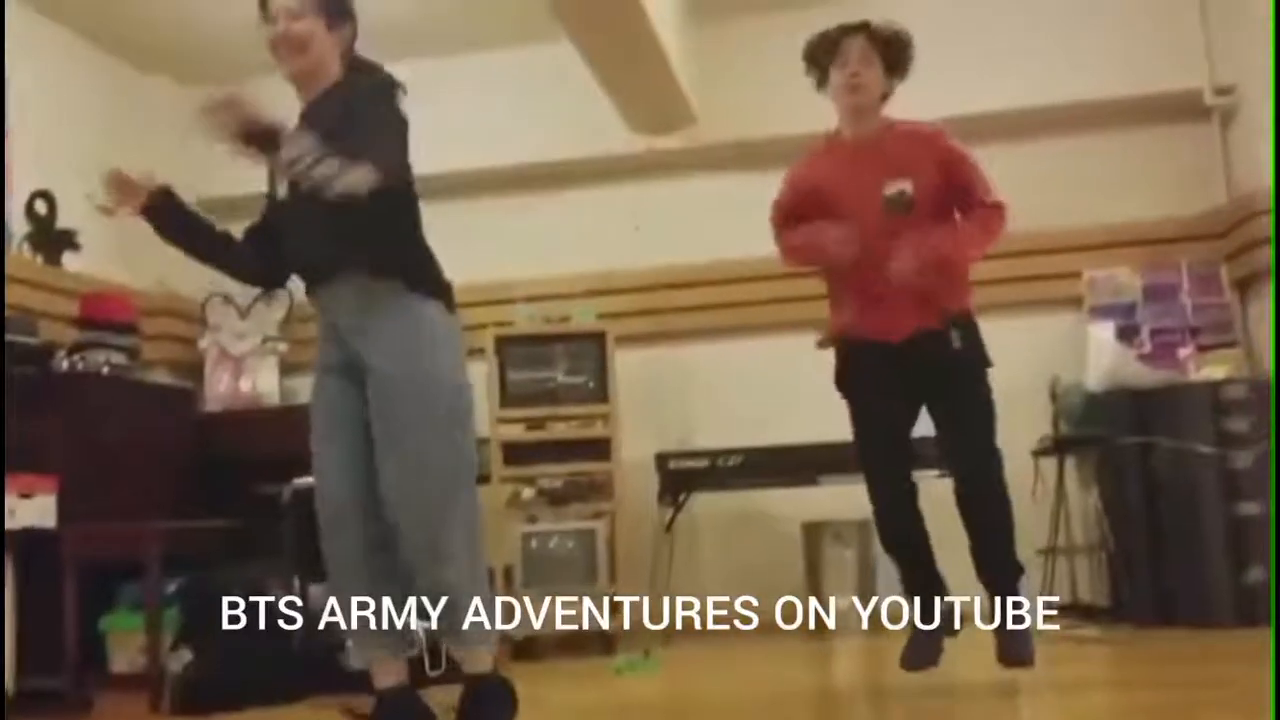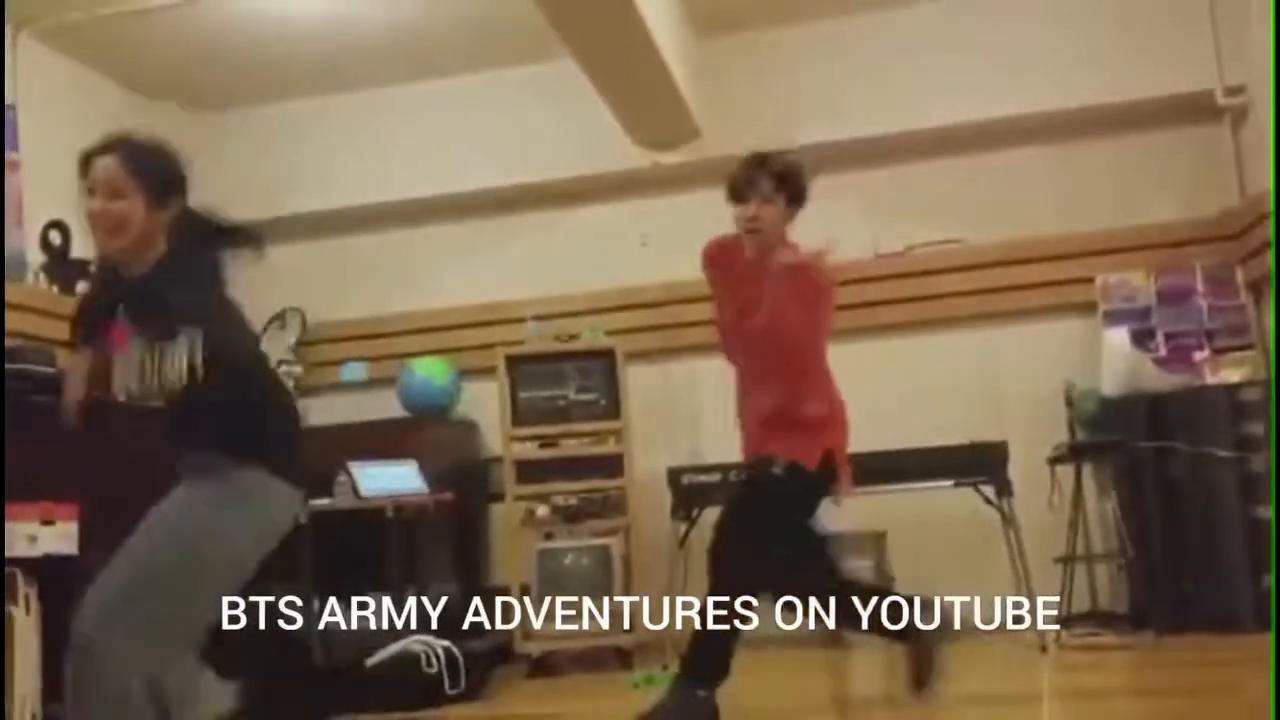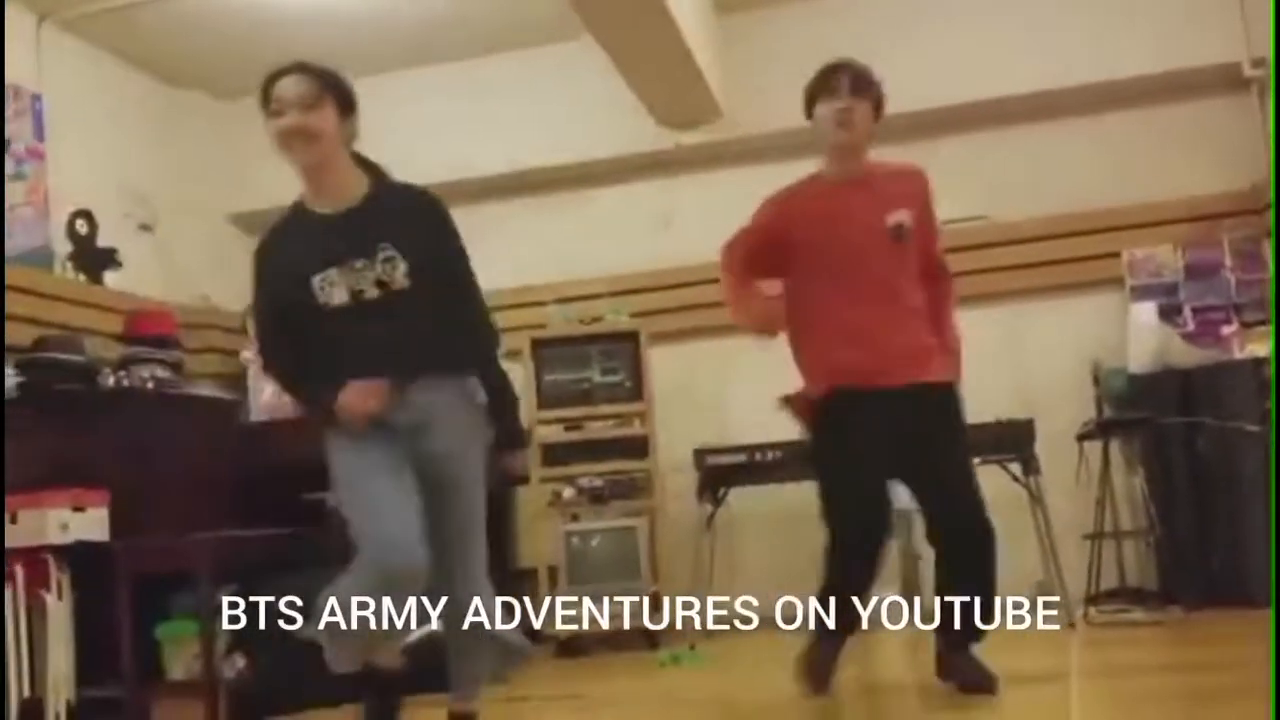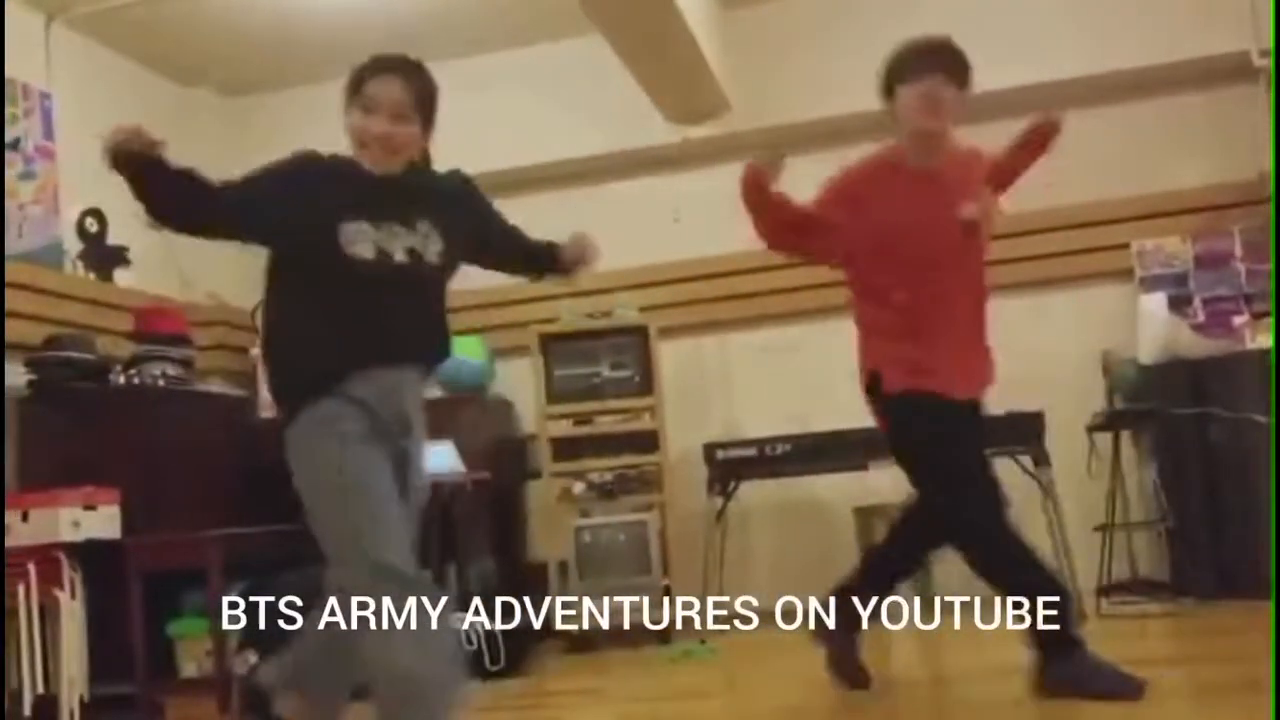
dt=0.7s
person 1, frame 1
left shoulder: (366, 105)
right shoulder: (300, 136)
left elbow: (368, 178)
right elbow: (263, 265)
left wrist: (261, 130)
right wrist: (159, 205)
left hip: (401, 316)
right hip: (339, 329)
left knee: (427, 511)
right knee: (347, 521)
person 1, frame 2
left shoulder: (185, 282)
right shoulder: (126, 276)
left elbow: (195, 361)
left wrist: (100, 374)
left hip: (249, 473)
right hip: (221, 468)
left knee: (111, 626)
person 1, frame 3
left shoulder: (414, 211)
right shoulder: (282, 247)
left elbow: (470, 314)
right elbow: (279, 353)
left wrist: (505, 418)
right wrist: (330, 396)
left hip: (447, 404)
right hip: (360, 424)
left knee: (461, 577)
right knee: (393, 561)
right ankle: (376, 666)
person 1, frame 4
left shoulder: (452, 198)
right shoulder: (308, 182)
left elbow: (515, 250)
right elbow: (202, 209)
left wrist: (561, 255)
right wrist: (139, 162)
left hip: (402, 403)
right hip: (325, 405)
left knee: (372, 584)
right knee: (382, 578)
person 2, frame 1
left shoulder: (929, 144)
right shoulder: (812, 167)
left elbow: (988, 212)
right elbow: (786, 234)
left wrist: (926, 253)
right wrist: (825, 241)
left hip: (940, 323)
right hip: (864, 338)
left knee: (977, 468)
right knee: (885, 479)
right ankle: (930, 611)
person 2, frame 2
left shoulder: (808, 278)
right shoulder: (717, 257)
left elbow: (790, 355)
left wrist: (779, 280)
left hip: (805, 437)
right hip: (765, 435)
left knee: (734, 554)
right knee: (797, 574)
right ankle: (909, 627)
person 2, frame 3
left shoulder: (909, 185)
right shoulder: (792, 207)
right elbow: (735, 268)
left wrist: (946, 340)
right wrist: (755, 309)
left hip: (923, 375)
right hip: (842, 386)
left knee: (965, 522)
right knee: (858, 526)
left ankle: (956, 644)
right ankle: (831, 632)
person 2, frame 4
left shoulder: (969, 165)
right shoulder: (866, 183)
right elbow: (799, 237)
left wrist: (1033, 143)
right wrist: (759, 192)
left hip: (959, 368)
right hip: (904, 377)
left knee: (942, 511)
right knee: (976, 512)
left ankle: (846, 616)
right ankle: (1060, 654)
